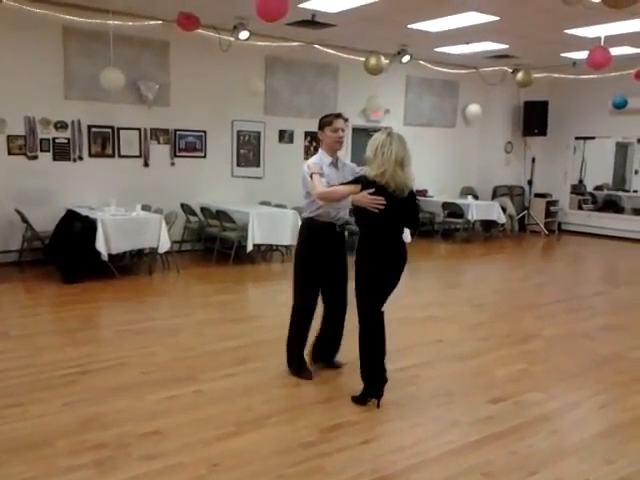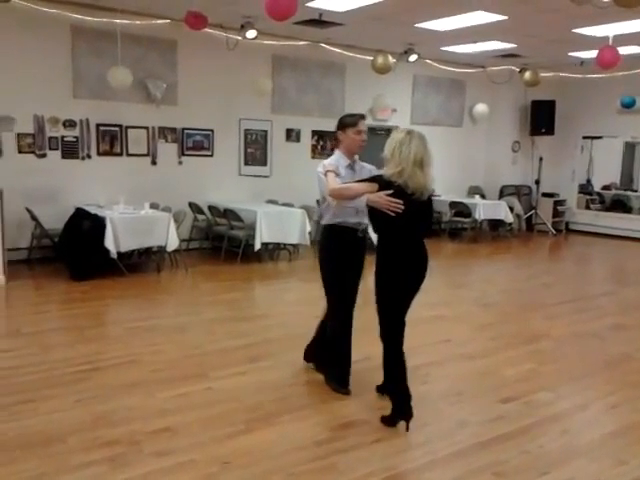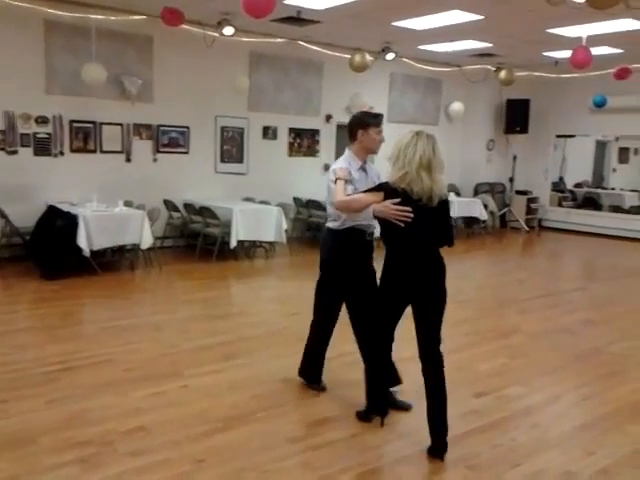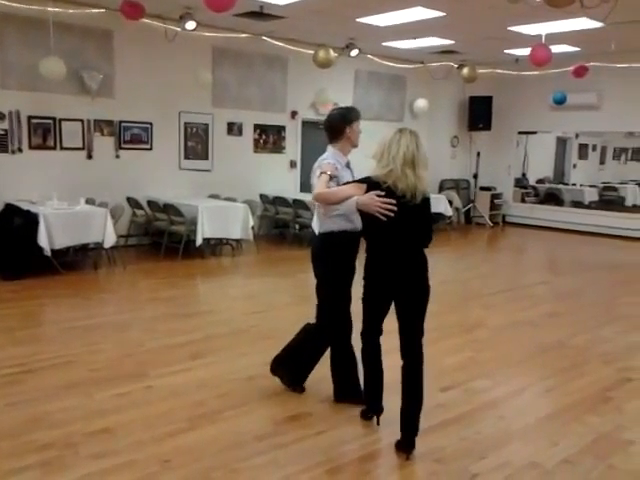
dt=0.5s
person 1, frame 1
left shoulder: (368, 183)
right shoulder: (405, 186)
left elbow: (322, 194)
right elbow: (413, 222)
left wrist: (316, 174)
left hip: (372, 256)
right hip: (396, 255)
left knee: (367, 317)
right knee: (375, 311)
left ankle: (372, 387)
right ankle: (378, 375)
person 1, frame 2
left shoulder: (384, 183)
right shoulder: (424, 188)
left elbow: (335, 192)
left wrist: (330, 172)
left hip: (392, 263)
right hip: (417, 262)
left knee: (390, 331)
right knee: (396, 323)
left ankle: (401, 404)
right ankle: (391, 383)
person 1, frame 3
left shoulder: (390, 191)
right shoulder: (439, 195)
left elbow: (341, 203)
right elbow: (445, 238)
left wrist: (341, 178)
left hip: (398, 277)
right hip: (431, 277)
left knee: (382, 340)
right knee: (431, 352)
left ankle: (376, 405)
right ankle: (439, 438)
person 1, frame 4
left shoulder: (373, 185)
right shoulder: (420, 193)
left elbow: (321, 195)
left wrist: (326, 174)
left hip: (380, 274)
right hip: (414, 275)
left knee: (370, 337)
right knee: (412, 349)
left ankle: (373, 404)
right ankle: (408, 433)
person 2, frame 1
left shoulder: (348, 168)
right shoulder: (313, 166)
right elbow: (323, 198)
right wrist: (355, 199)
left hip: (337, 234)
right hip: (315, 233)
left knee: (337, 298)
right knee: (306, 299)
left ankle: (324, 352)
right ankle: (295, 360)
person 2, frame 2
left shoulder: (366, 170)
right shoulder: (328, 167)
right elbow: (336, 199)
right wrist: (370, 199)
left hip: (358, 240)
right hip: (336, 240)
left knee: (341, 304)
right knee: (342, 308)
left ankle: (317, 353)
right ankle: (336, 373)
person 2, frame 3
left shoulder: (371, 170)
right shoulder: (341, 169)
left elbow: (385, 199)
right elbow: (342, 208)
right wrist: (376, 210)
left hip: (360, 245)
right hip: (341, 245)
left knee: (367, 317)
right knee: (327, 311)
right ankle: (310, 371)
person 2, frame 4
left shoulder: (344, 165)
right shoulder: (328, 165)
left elbow: (348, 202)
right elbow: (324, 202)
right wrist: (359, 202)
left hip: (343, 245)
right hip: (333, 247)
left knee: (338, 319)
right knee: (333, 320)
left ankle: (346, 387)
right ankle: (288, 364)
